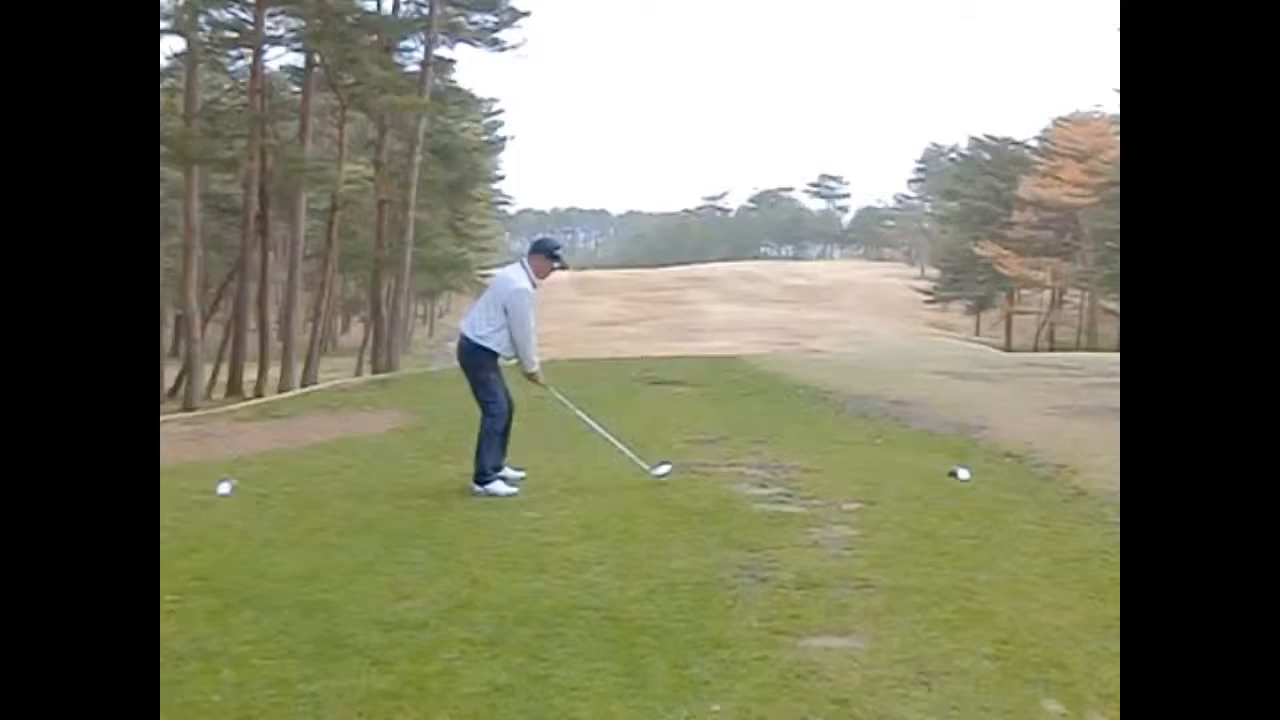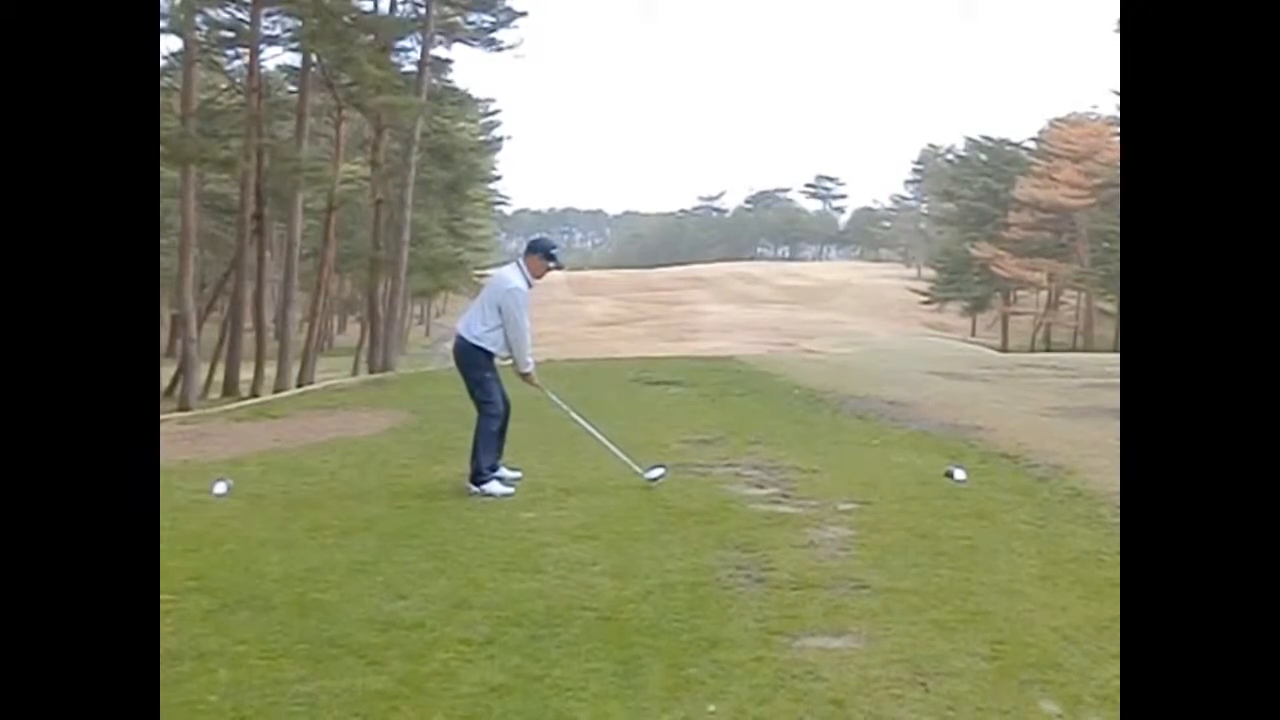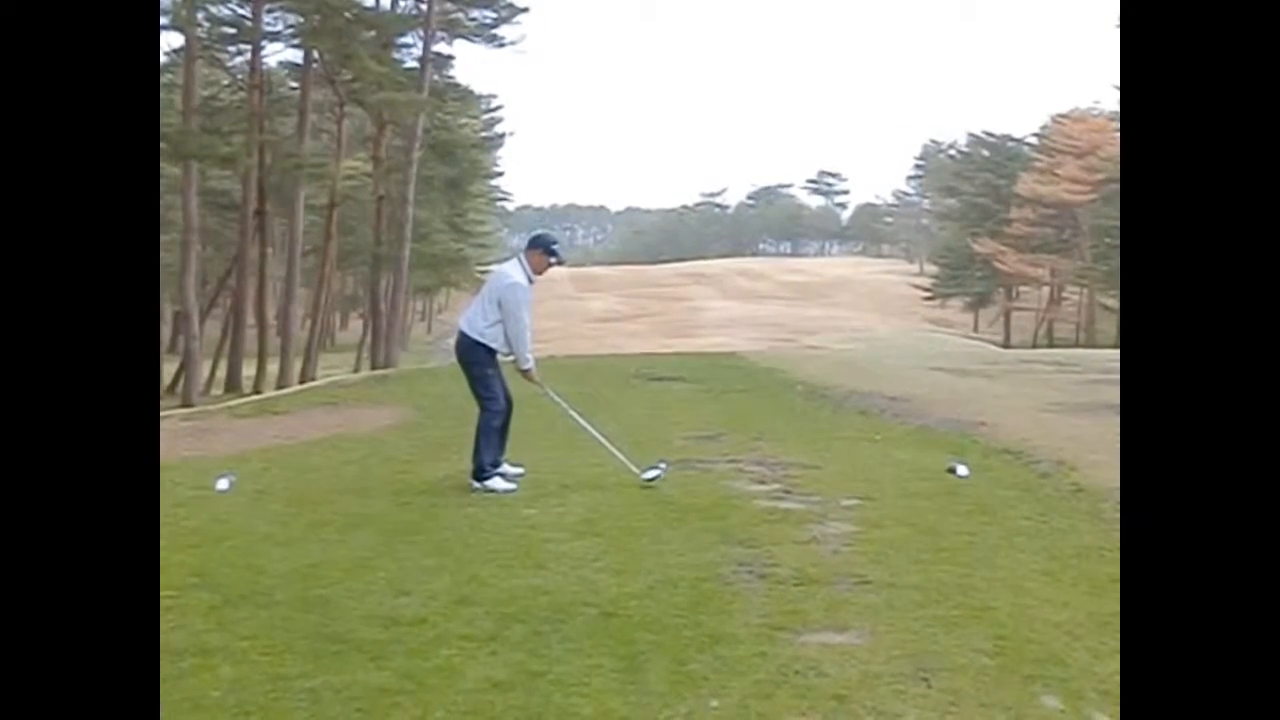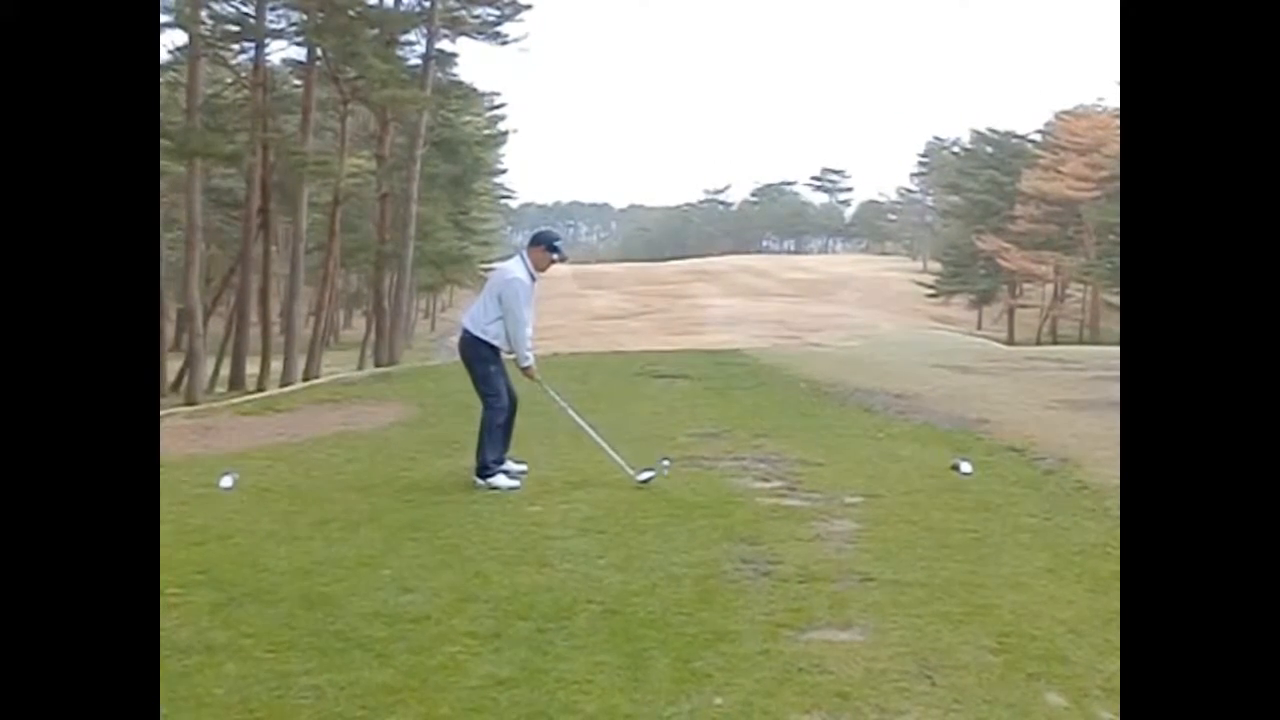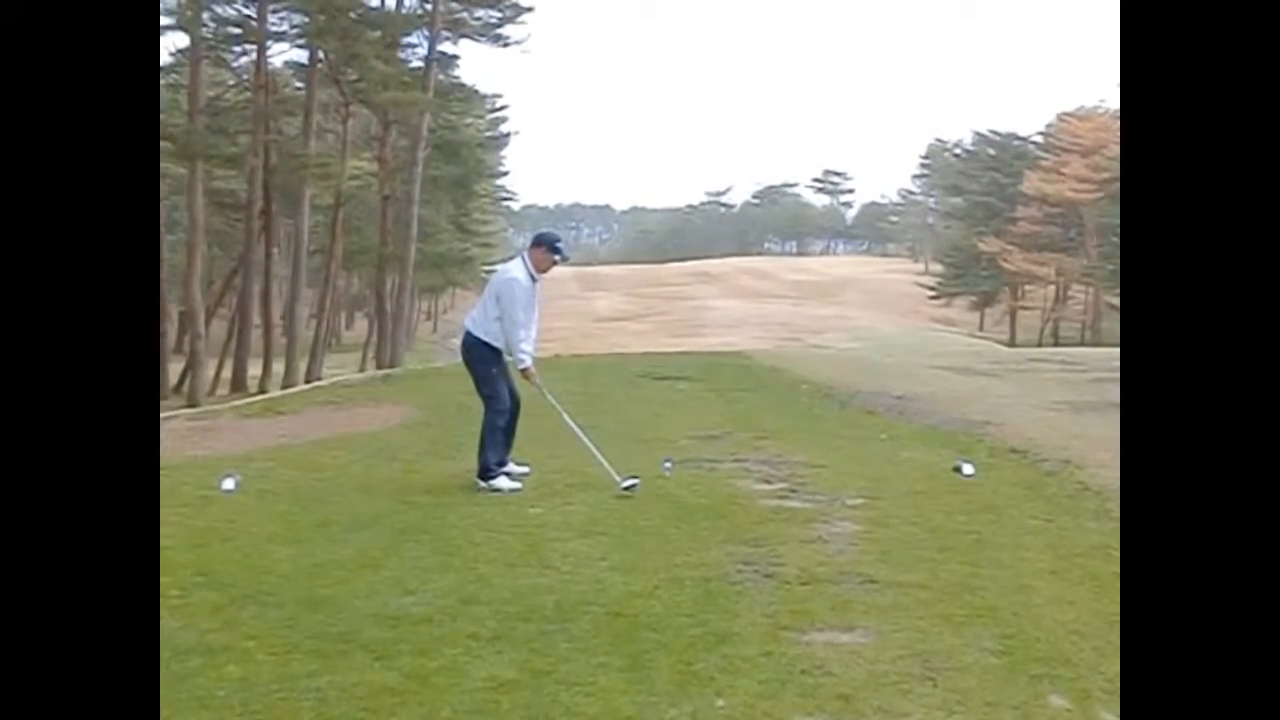
dt=1s
person 1, frame 1
left shoulder: (514, 275)
right shoulder: (520, 288)
left elbow: (520, 330)
right elbow: (524, 333)
left wrist: (526, 363)
right wrist: (532, 367)
left hip: (479, 348)
right hip: (478, 351)
left knee: (504, 407)
right knee: (496, 411)
left ankle: (495, 466)
right ankle: (484, 479)
person 1, frame 2
left shoulder: (511, 275)
right shoulder: (515, 287)
left elbow: (515, 330)
right elbow: (518, 333)
left wrist: (522, 364)
right wrist: (527, 368)
left hip: (477, 348)
right hip: (474, 350)
left knee: (501, 407)
right knee: (492, 410)
left ankle: (492, 466)
right ankle: (480, 479)
person 1, frame 3
left shoulder: (514, 272)
right shoulder: (515, 282)
left elbow: (518, 326)
right elbow: (517, 329)
left wrist: (524, 361)
right wrist: (526, 365)
left hip: (480, 345)
right hip: (476, 347)
left knee: (503, 403)
right knee: (493, 407)
left ankle: (494, 462)
right ankle: (483, 475)
person 1, frame 4
left shoulder: (521, 272)
right shoulder: (516, 278)
left elbow: (522, 322)
right elbow: (516, 325)
left wrist: (525, 357)
right wrist: (526, 361)
left hip: (486, 344)
right hip: (479, 344)
left knee: (508, 400)
right knee: (497, 404)
left ankle: (498, 459)
right ankle: (486, 472)
person 1, frame 5
left shoulder: (529, 277)
right shoulder: (514, 278)
left elbow: (529, 321)
right elbow: (514, 326)
left wrist: (527, 357)
right wrist: (524, 363)
left hip: (490, 347)
right hip: (480, 345)
left knee: (511, 402)
right knee: (498, 405)
left ankle: (500, 461)
right ankle: (488, 474)
